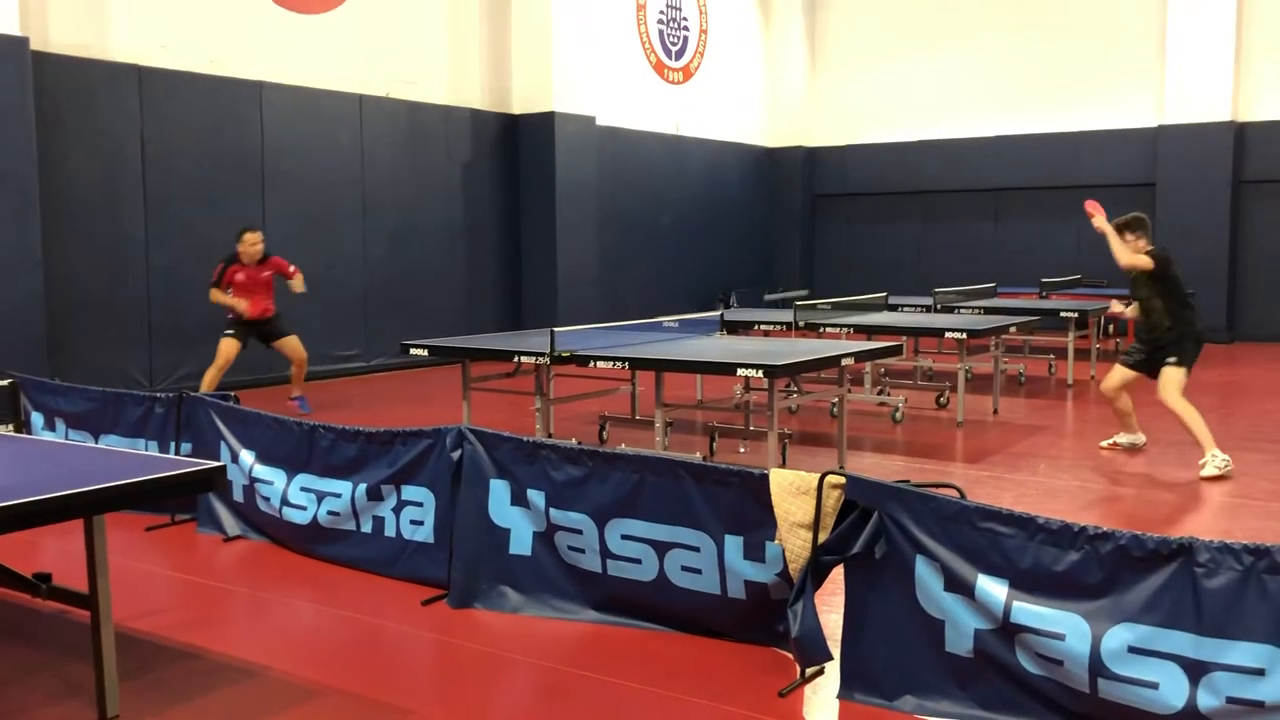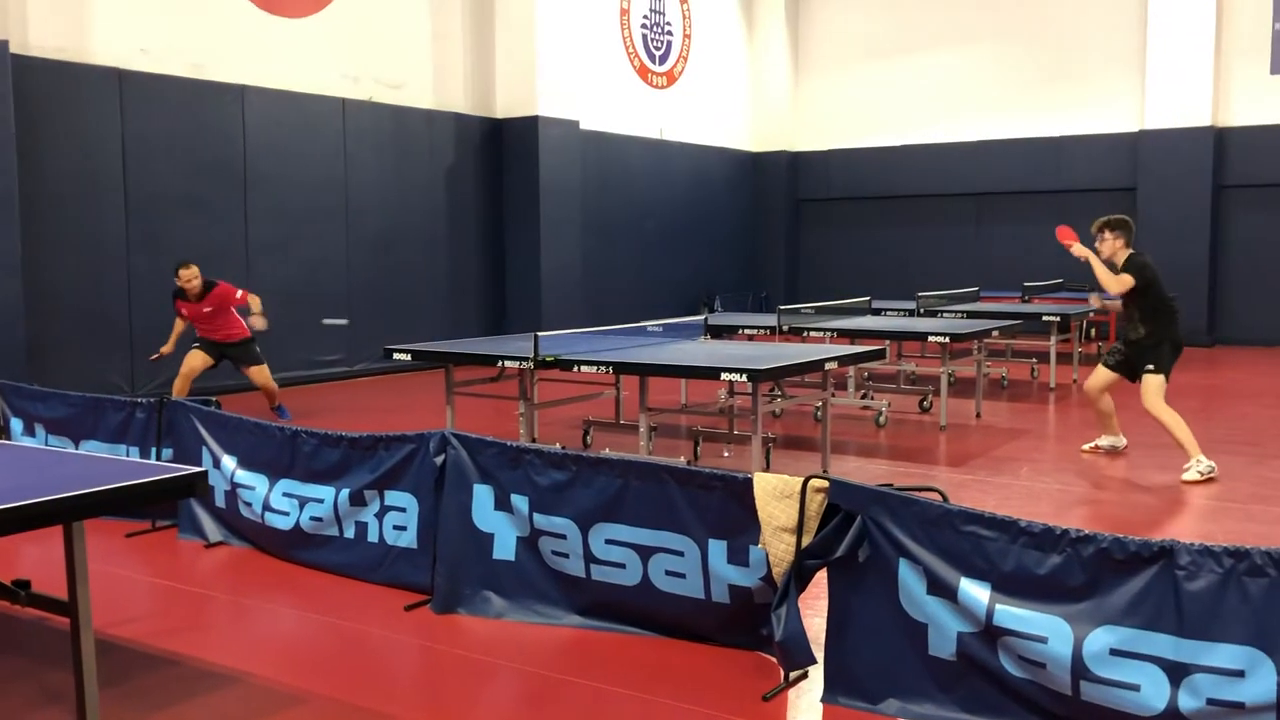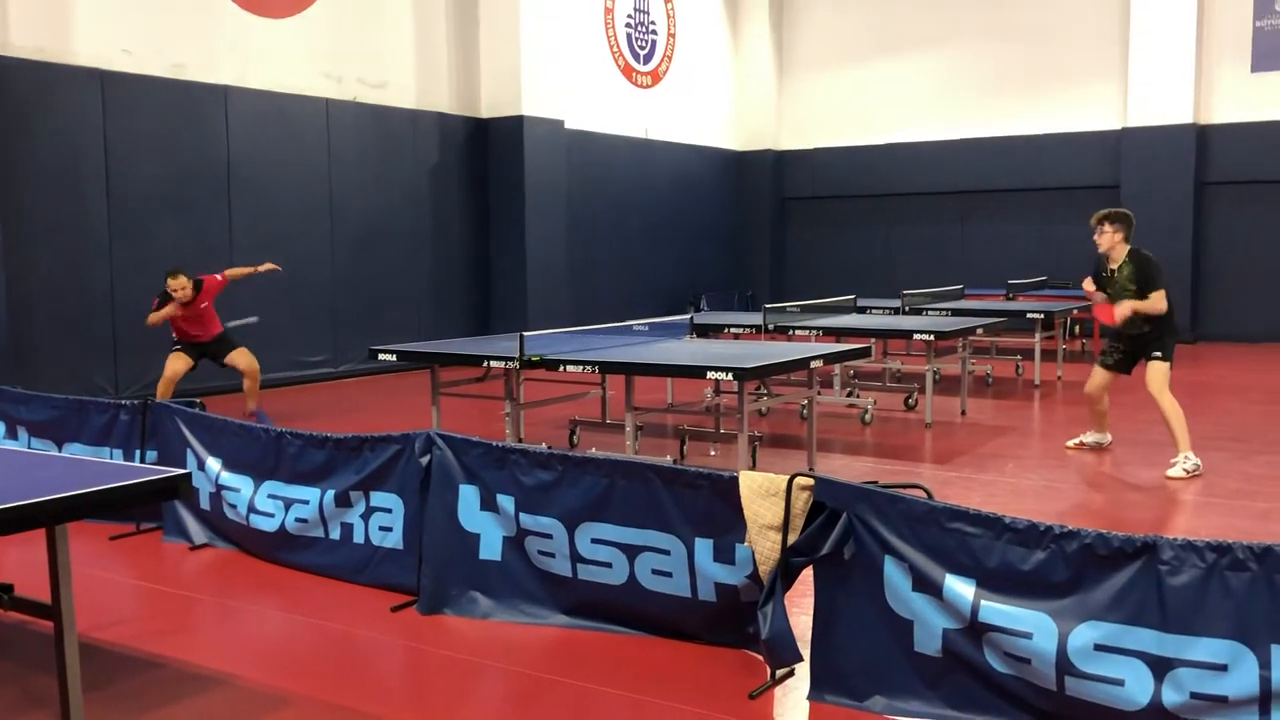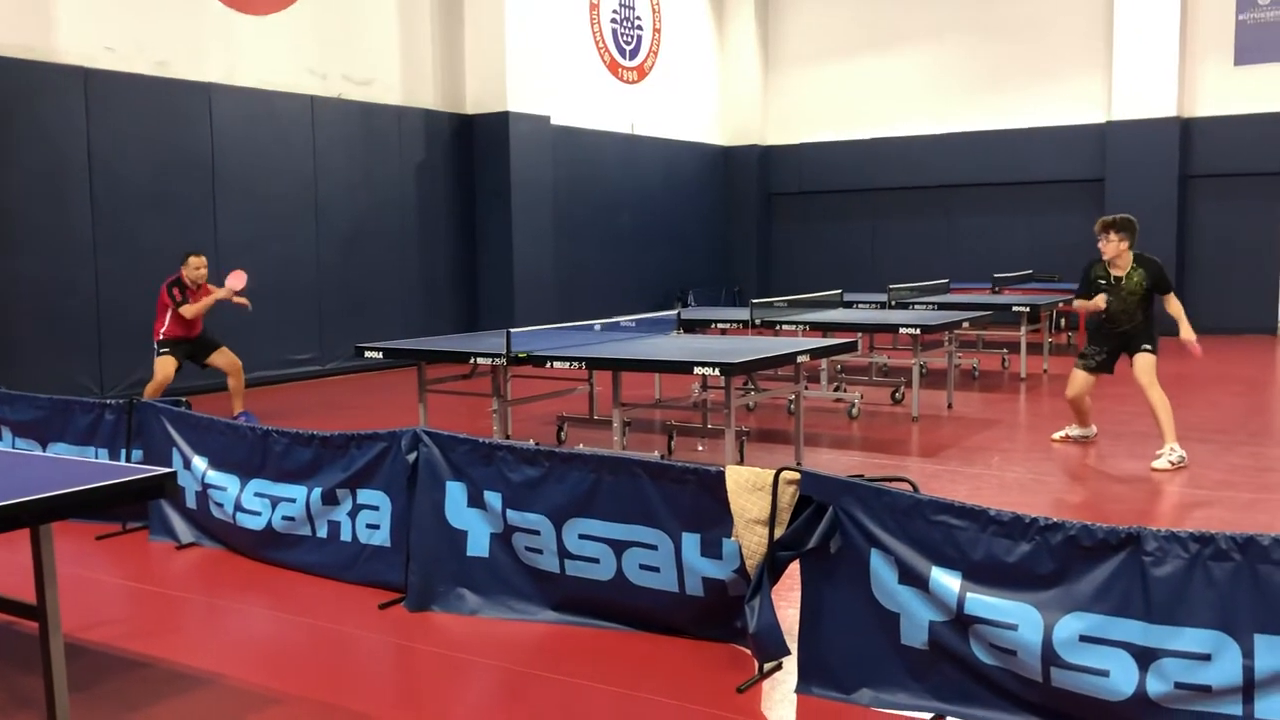
dt=0.3s
person 1, frame 1
left shoulder: (1159, 258)
right shoulder: (1134, 270)
left elbow: (1126, 261)
left wrist: (1106, 229)
right wrist: (1125, 310)
left hip: (1180, 337)
right hip: (1152, 337)
left knee: (1168, 395)
right knee: (1109, 387)
left ankle: (1215, 456)
right ankle: (1132, 436)
person 1, frame 2
left shoulder: (1138, 264)
right shoulder: (1117, 267)
left elbow: (1116, 288)
left wrist: (1089, 256)
right wrist: (1101, 304)
left hip: (1160, 341)
right hip: (1134, 340)
left knee: (1152, 403)
right knee: (1093, 388)
left ankle: (1201, 462)
right ankle: (1113, 438)
person 1, frame 3
left shoulder: (1144, 262)
right shoulder: (1102, 265)
left elbow: (1161, 305)
right elbow: (1104, 301)
left wrist: (1130, 305)
right wrist: (1092, 292)
left hip: (1156, 332)
right hip: (1124, 334)
left knee: (1156, 388)
right knee: (1093, 390)
left ankle: (1188, 458)
right ankle: (1100, 435)
person 1, frame 4
left shoulder: (1149, 267)
right shoulder: (1093, 269)
left elbow: (1170, 299)
right elbow: (1078, 304)
left wrist: (1183, 325)
right wrist: (1091, 305)
left hip: (1139, 330)
right hip: (1103, 332)
left knee: (1146, 381)
right knee: (1073, 393)
left ankle: (1174, 450)
right ankle: (1084, 429)
person 2, frame 1
left shoulder: (270, 261)
right shoulder: (228, 265)
left elbow: (295, 273)
right elbow: (214, 294)
left wrist: (298, 282)
right wrist: (236, 303)
left hip: (268, 318)
right hip: (239, 320)
left knee: (300, 357)
right knee: (222, 361)
left ankle: (296, 395)
person 2, frame 2
left shoulder: (218, 290)
right shoulder: (178, 297)
left elbow: (252, 298)
left wrist: (256, 315)
right wrist: (171, 344)
left hip: (239, 340)
right hip: (208, 341)
left knee: (265, 383)
right knee: (186, 372)
left ankle: (276, 406)
person 2, frame 3
left shoulder: (205, 284)
right shoulder: (164, 300)
left elbow: (227, 274)
right elbow: (152, 321)
left wrist: (256, 269)
right wrist: (167, 312)
left hip: (215, 337)
right hip: (186, 343)
left knee: (251, 368)
right knee: (170, 376)
left ankle: (252, 410)
person 2, frame 4
left shoulder: (199, 282)
right shoulder: (173, 286)
right elbow: (189, 313)
left wrist: (231, 297)
right wrist: (218, 296)
left hip: (196, 336)
right hip: (170, 339)
left knee: (235, 366)
right knee: (162, 378)
left ankle: (239, 413)
